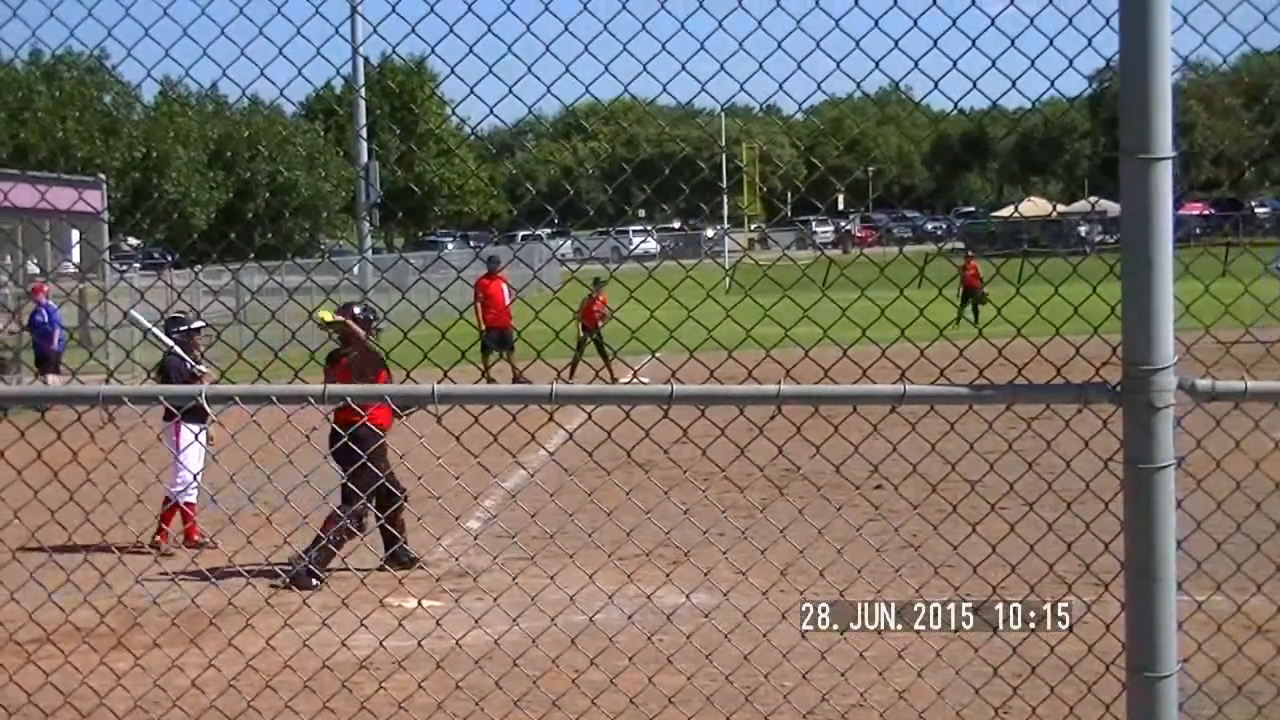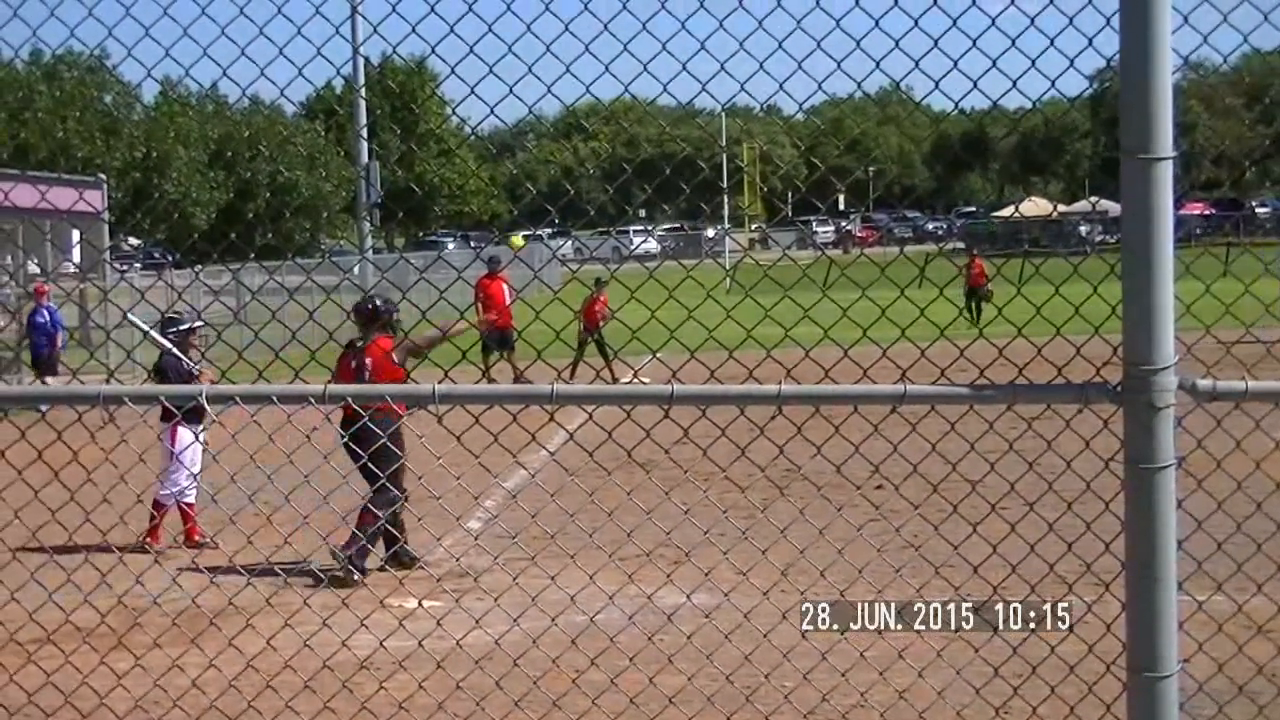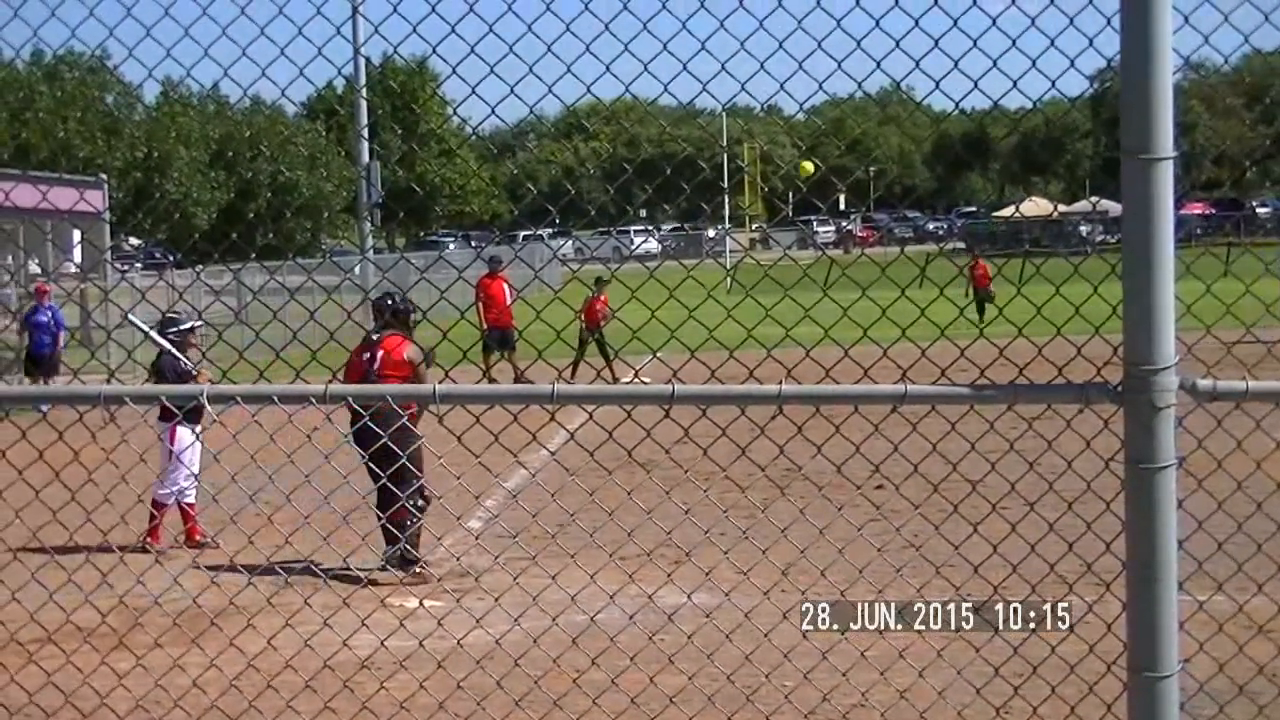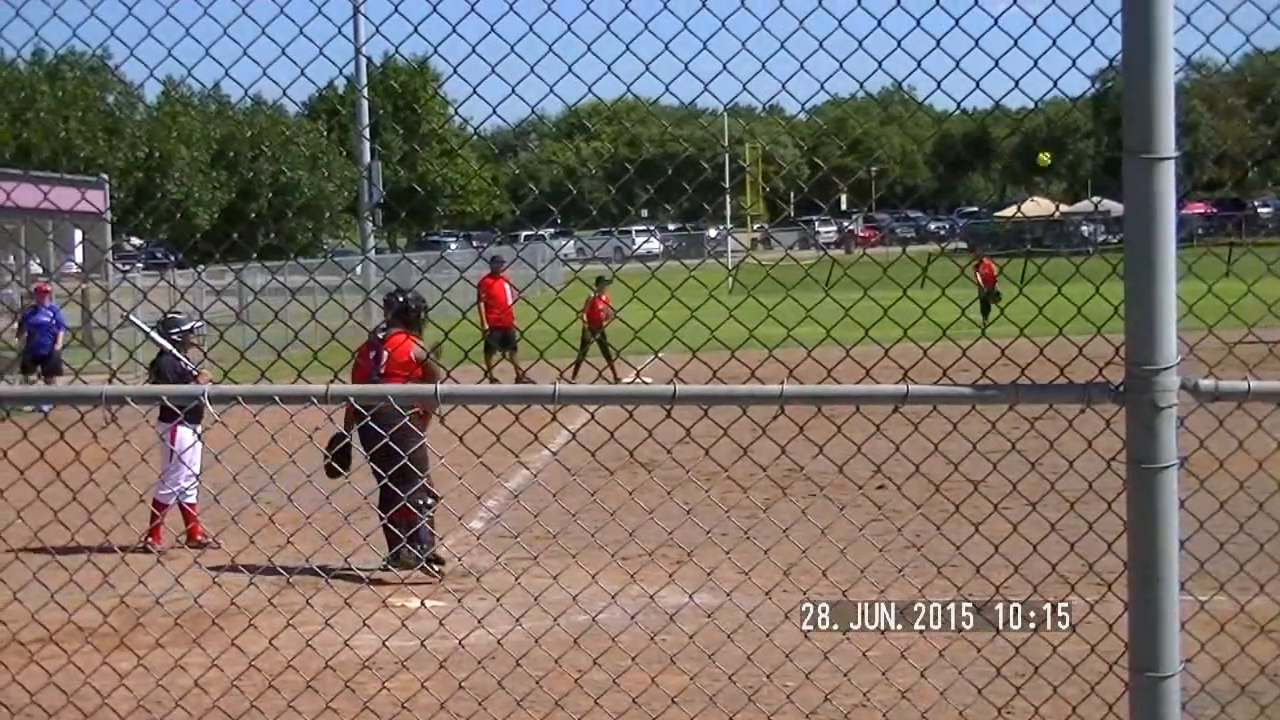
dt=0.2s
person 1, frame 1
left shoulder: (337, 363)
right shoulder: (362, 359)
right elbow: (369, 350)
right wrist: (346, 323)
left hip: (345, 435)
right hip: (365, 438)
left knee: (392, 494)
right knee: (353, 509)
left ankle: (397, 553)
right ankle: (309, 564)
person 1, frame 2
left shoulder: (349, 353)
right shoulder: (393, 346)
left elbow: (339, 387)
right elbow: (435, 337)
right wrist: (467, 323)
left hip: (352, 428)
right hip: (381, 427)
left knee: (385, 492)
right knee: (385, 497)
left ankle: (398, 552)
right ankle: (352, 555)
person 1, frame 3
left shoulder: (360, 350)
right shoulder: (408, 349)
left hip: (363, 425)
right hip: (395, 423)
left knee: (387, 491)
right knee: (413, 492)
left ankle: (396, 553)
right ankle: (407, 553)
person 1, frame 4
left shoulder: (367, 347)
right shoulder: (415, 347)
right elbow: (436, 384)
left wrist: (348, 433)
left hip: (370, 424)
right hip: (399, 424)
left knee: (391, 492)
right knee: (418, 491)
left ankle: (401, 553)
right ankle: (422, 554)
person 2, frame 1
left shoulder: (194, 359)
right shoulder: (172, 362)
left wrist: (207, 427)
right wrist: (200, 384)
left hip: (197, 426)
right hip: (180, 426)
left knee: (193, 482)
right knee: (181, 480)
left ankle: (192, 534)
right ankle: (160, 535)
person 2, frame 2
left shoulder: (188, 360)
right shoulder: (168, 361)
left wrist: (201, 430)
right wrist: (199, 383)
left hip: (193, 427)
right hip: (177, 428)
left knee: (189, 482)
right knee: (171, 482)
left ankle: (192, 534)
right ankle: (151, 536)
person 2, frame 3
left shoulder: (184, 360)
right shoulder: (166, 361)
right wrist: (196, 383)
left hip: (191, 426)
right hip: (176, 427)
left knee: (188, 482)
right knee: (170, 482)
left ankle: (193, 534)
right ankle: (151, 536)
person 2, frame 4
left shoulder: (184, 359)
right shoulder: (165, 362)
right elbow: (167, 397)
right wrist: (197, 383)
left hip: (191, 426)
right hip: (176, 427)
left knee: (190, 481)
right knee: (171, 481)
left ankle: (195, 534)
right ankle: (152, 536)
